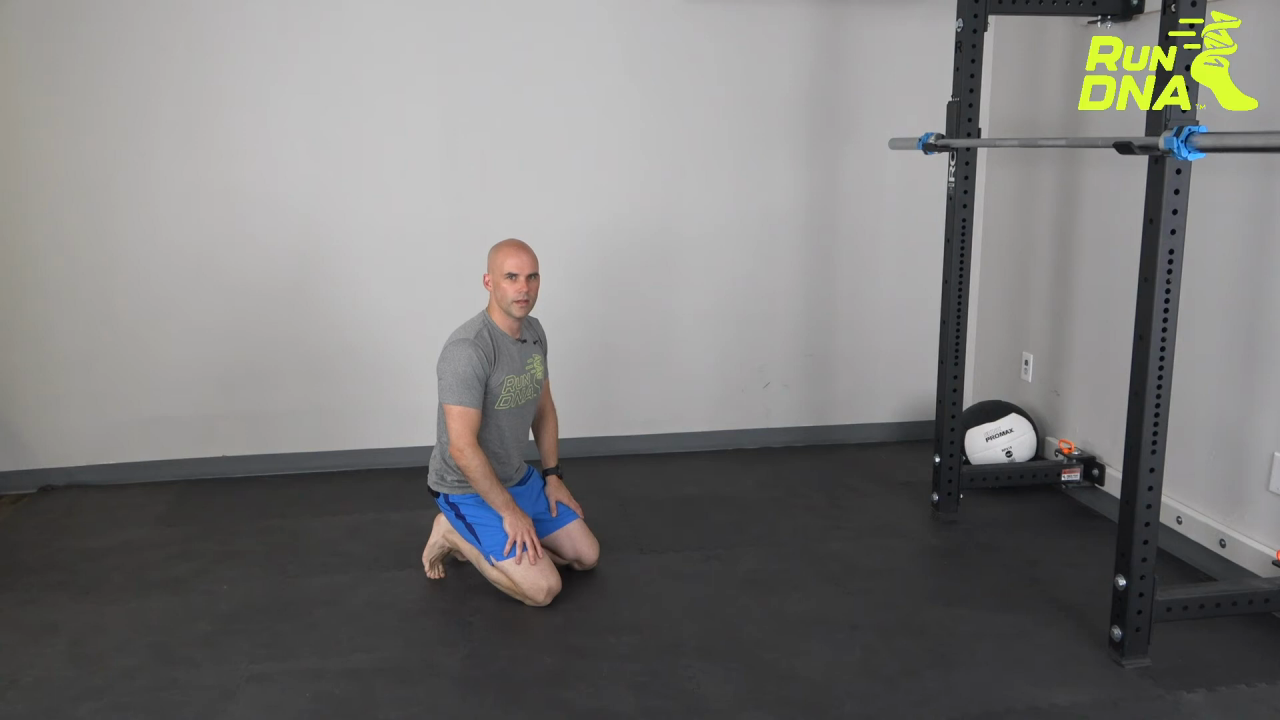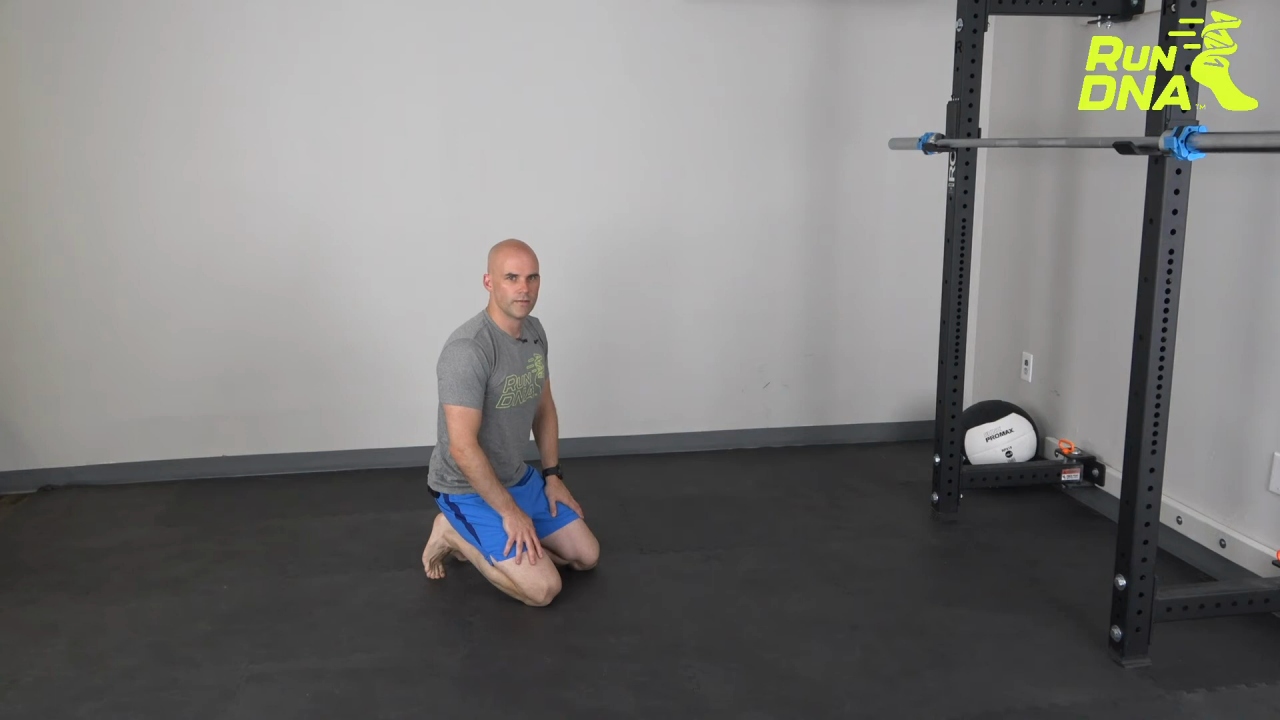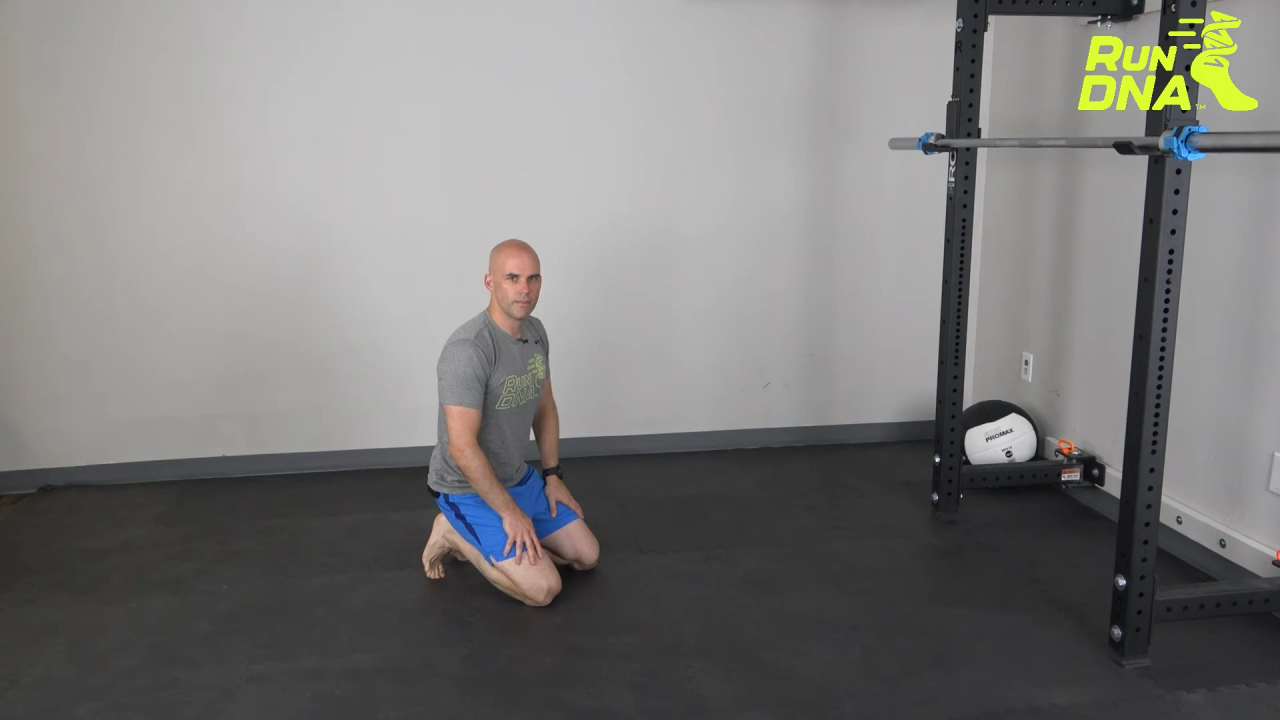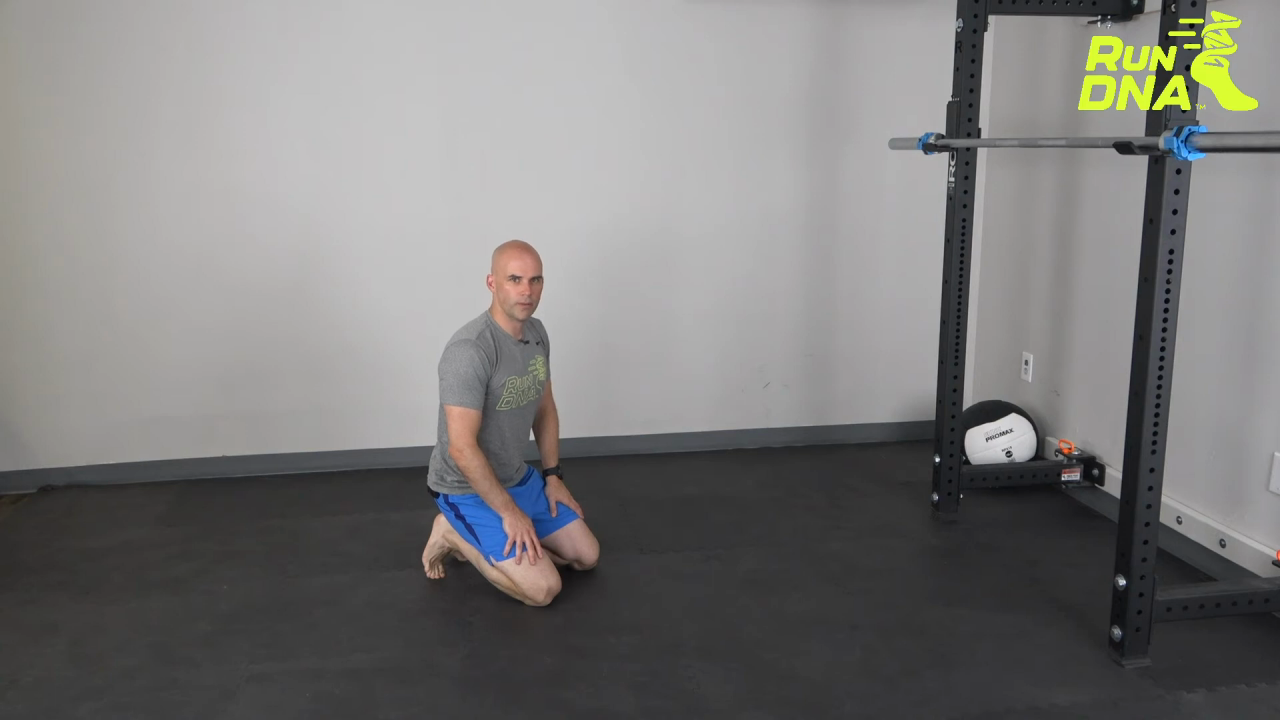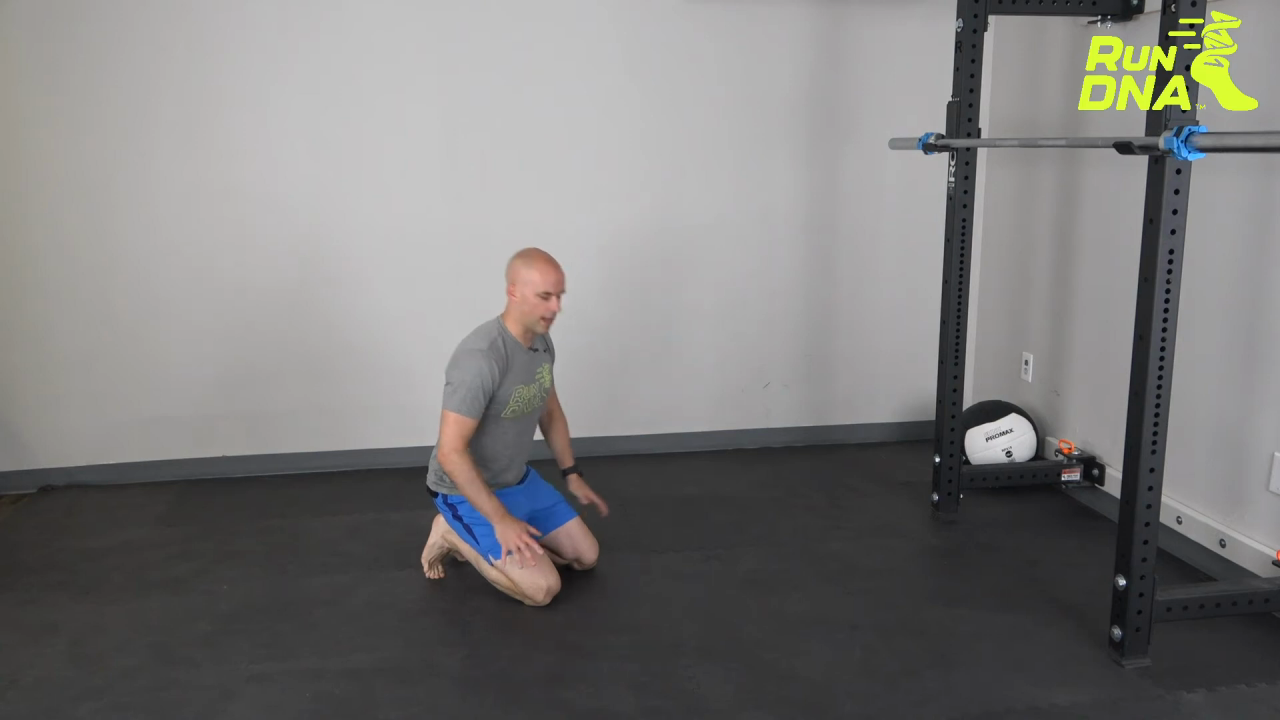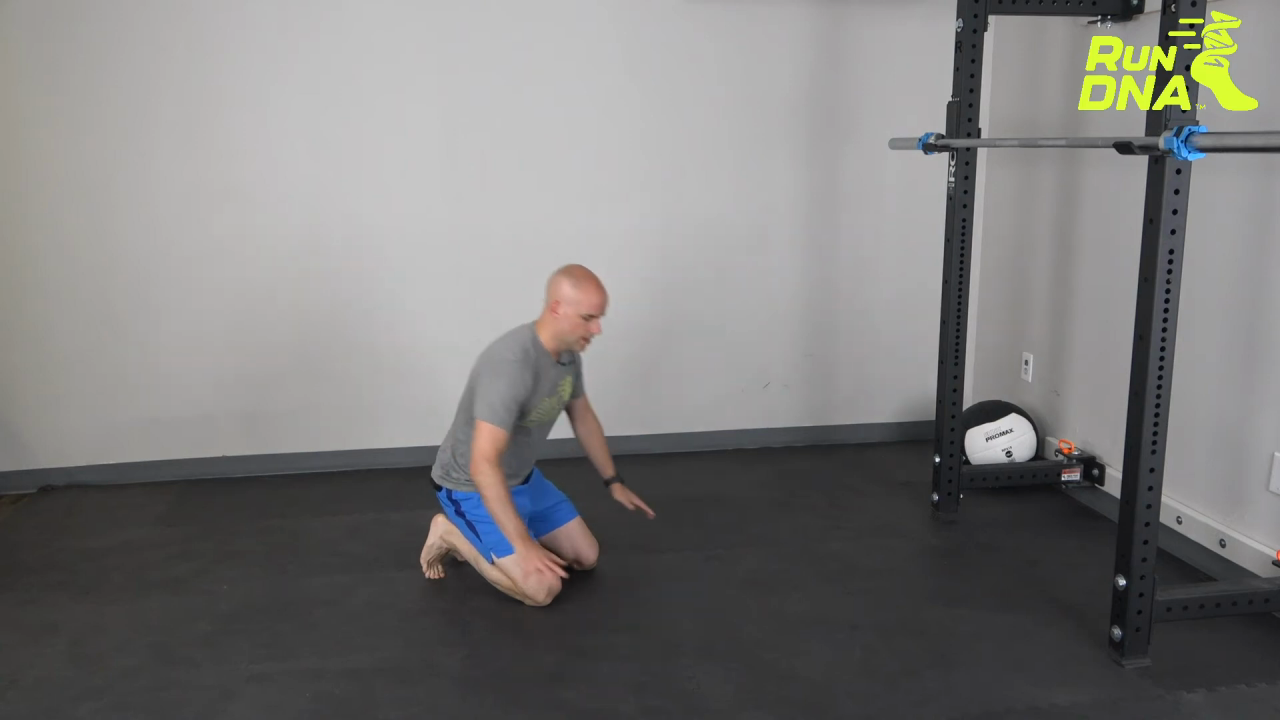
dt=0.3s
person 1, frame 1
left shoulder: (534, 332)
right shoulder: (468, 350)
left elbow: (543, 408)
right elbow: (463, 448)
left wrist: (552, 476)
right wrist: (510, 512)
left hip: (519, 477)
right hip: (469, 490)
left knee: (586, 556)
right knee: (543, 589)
left ankle: (479, 538)
right ankle: (454, 534)
person 1, frame 2
left shoulder: (534, 331)
right shoulder: (468, 350)
left elbow: (543, 408)
right elbow: (463, 448)
left wrist: (552, 475)
right wrist: (510, 512)
left hip: (519, 477)
right hip: (469, 490)
left knee: (586, 556)
right knee: (543, 588)
left ankle: (481, 538)
right ankle: (454, 534)
person 1, frame 3
left shoulder: (536, 332)
right shoulder: (468, 350)
left elbow: (545, 408)
right elbow: (463, 448)
left wrist: (553, 476)
right wrist: (510, 512)
left hip: (519, 477)
right hip: (469, 490)
left knee: (586, 556)
right knee: (543, 589)
left ankle: (483, 538)
right ankle: (455, 534)
person 1, frame 4
left shoulder: (536, 333)
right shoulder: (470, 351)
left elbow: (545, 409)
right elbow: (462, 448)
left wrist: (553, 476)
right wrist: (509, 512)
left hip: (520, 478)
right hip: (469, 490)
left knee: (586, 556)
right knee: (543, 588)
left ankle: (488, 537)
right ankle: (454, 534)
person 1, frame 5
left shoulder: (541, 341)
right shoulder: (480, 358)
left elbow: (550, 409)
right elbow: (450, 452)
left wrist: (572, 473)
right wrist: (502, 521)
left hip: (520, 480)
right hip: (469, 491)
left knee: (586, 556)
right knee: (542, 588)
left ankle: (489, 536)
right ankle: (452, 535)
person 1, frame 6
left shoulder: (568, 353)
right shoulder: (511, 366)
left elbow: (583, 418)
right elbow: (483, 464)
left wrist: (613, 482)
right wrist: (522, 545)
left hip: (524, 479)
right hip: (473, 487)
left knee: (586, 557)
right knee: (543, 589)
left ankle: (499, 529)
right ankle: (453, 533)
